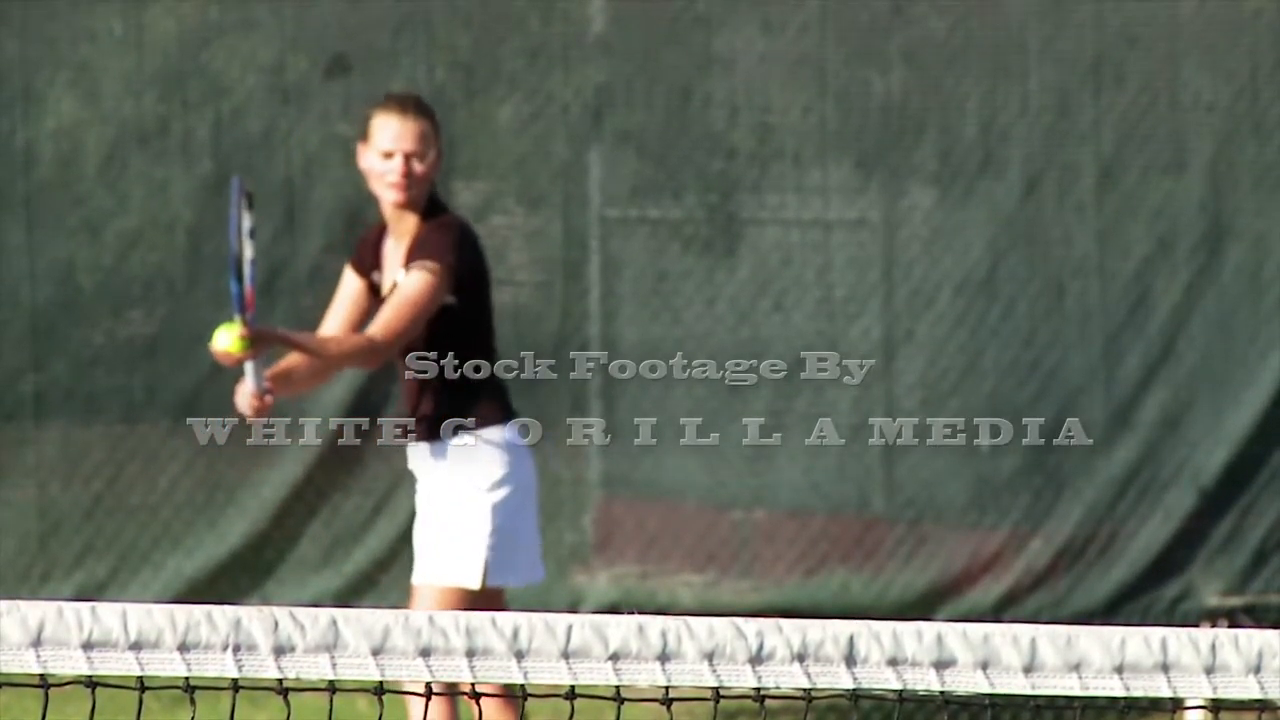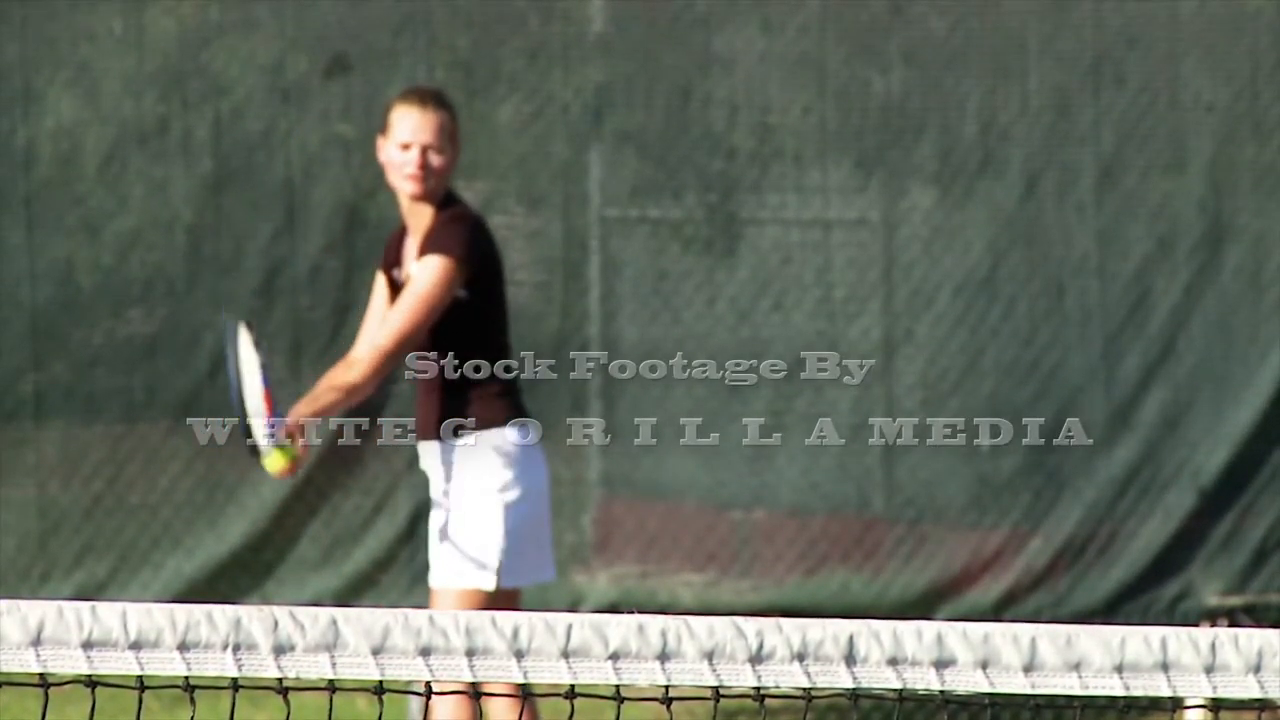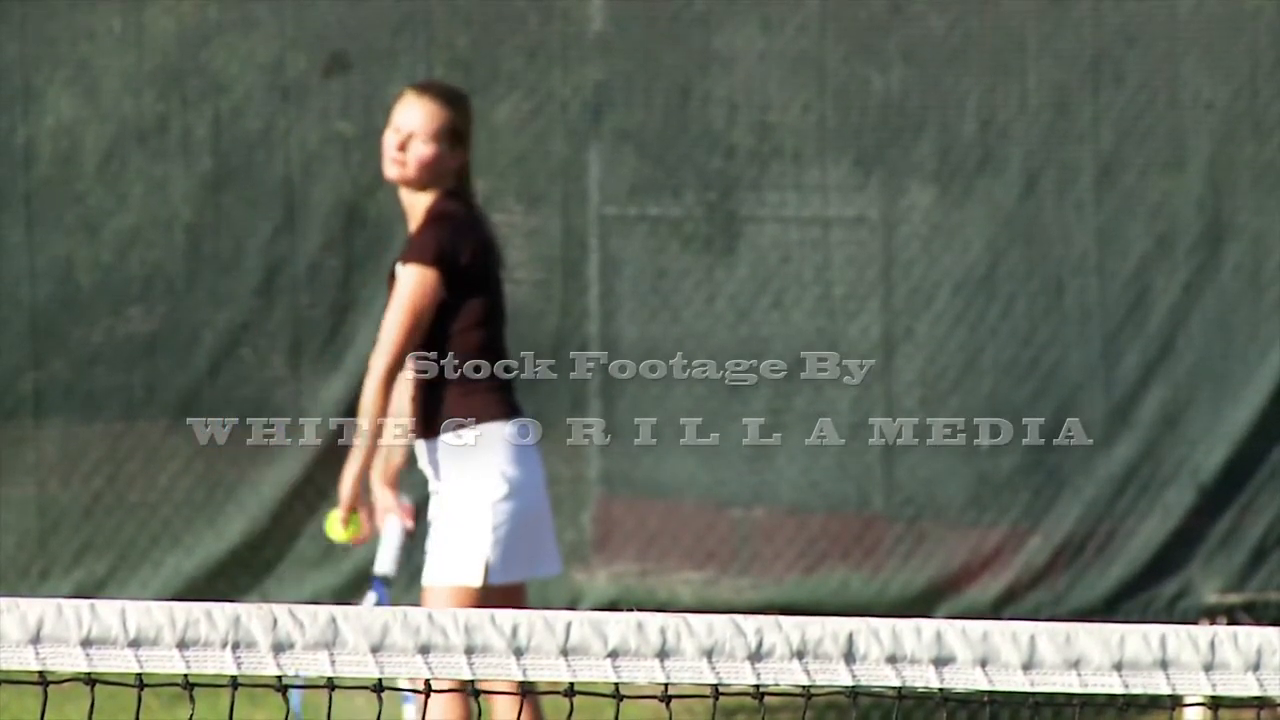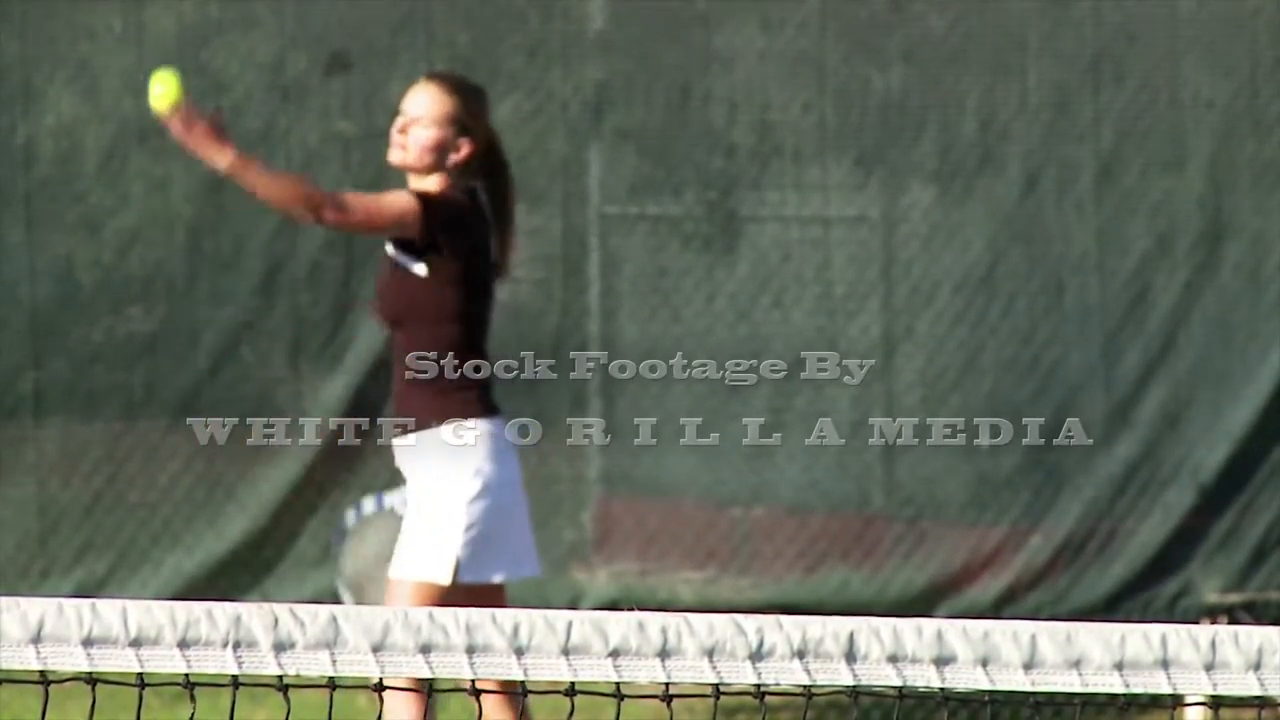
dt=0.4s
person 1, frame 1
left shoulder: (447, 240)
right shoulder: (374, 246)
left elbow: (374, 347)
right elbow: (325, 352)
left wrist: (273, 335)
right wrist: (265, 383)
left hip: (477, 461)
right hip: (442, 462)
person 1, frame 2
left shoulder: (458, 234)
right shoulder: (402, 241)
left elbow: (389, 346)
right elbow: (363, 357)
left wrist: (309, 416)
right wrist: (306, 411)
left hip: (490, 460)
right hip: (457, 463)
person 1, frame 3
left shoulder: (440, 235)
right shoulder: (435, 228)
left elbow: (387, 359)
right elbow: (416, 364)
left wrist: (355, 474)
right wrist: (388, 470)
left hip: (479, 457)
right hip: (459, 460)
person 1, frame 4
left shoulder: (439, 217)
right shoulder: (450, 216)
left elbow: (322, 207)
left wrist: (225, 158)
left hip: (459, 456)
right hip: (451, 455)
